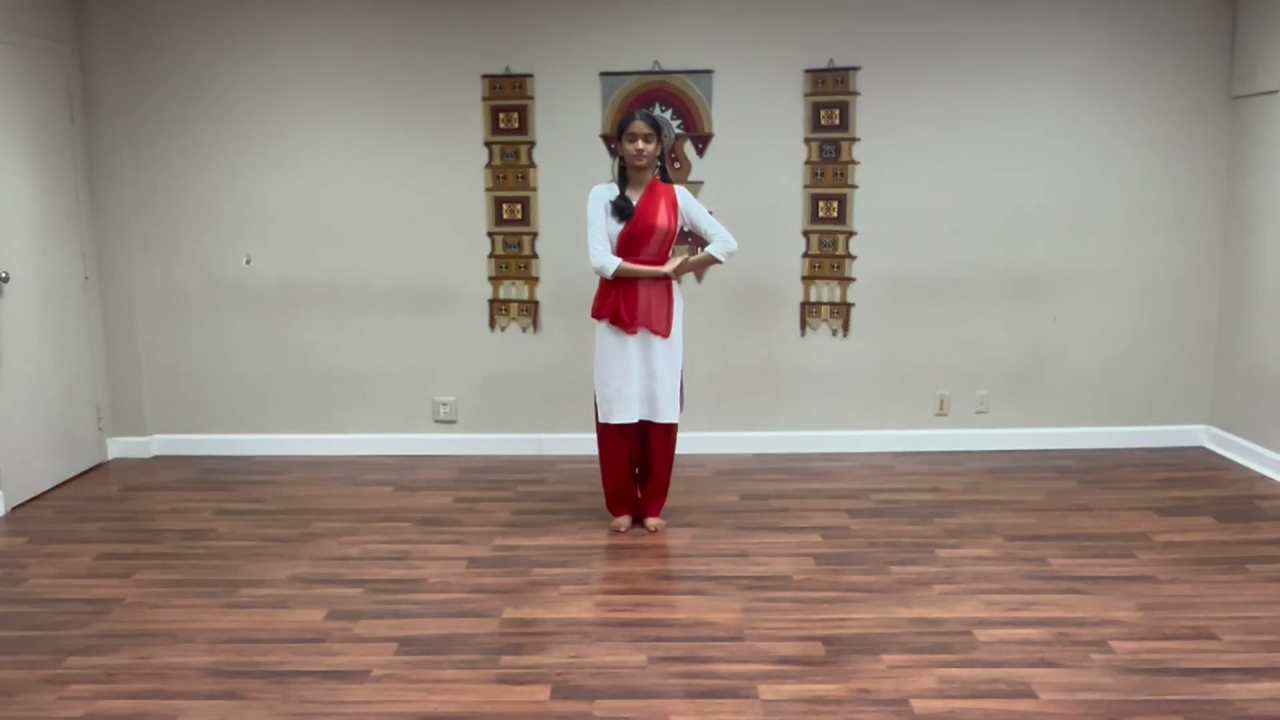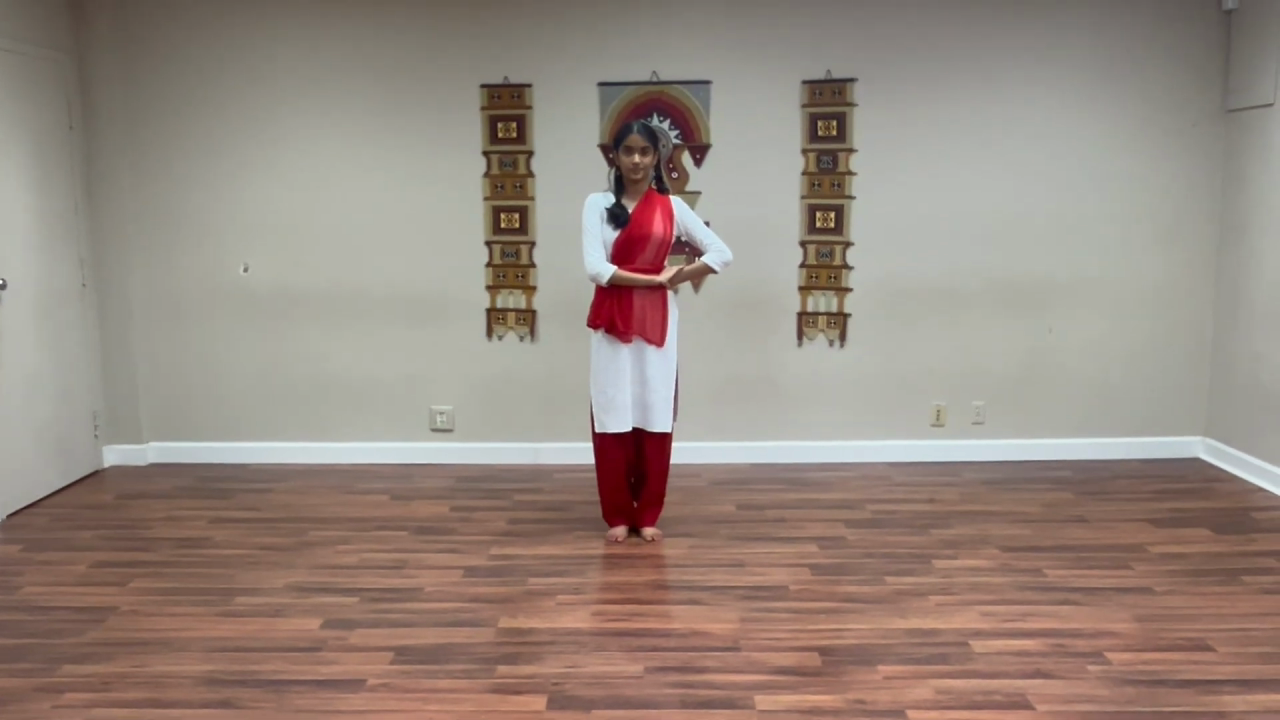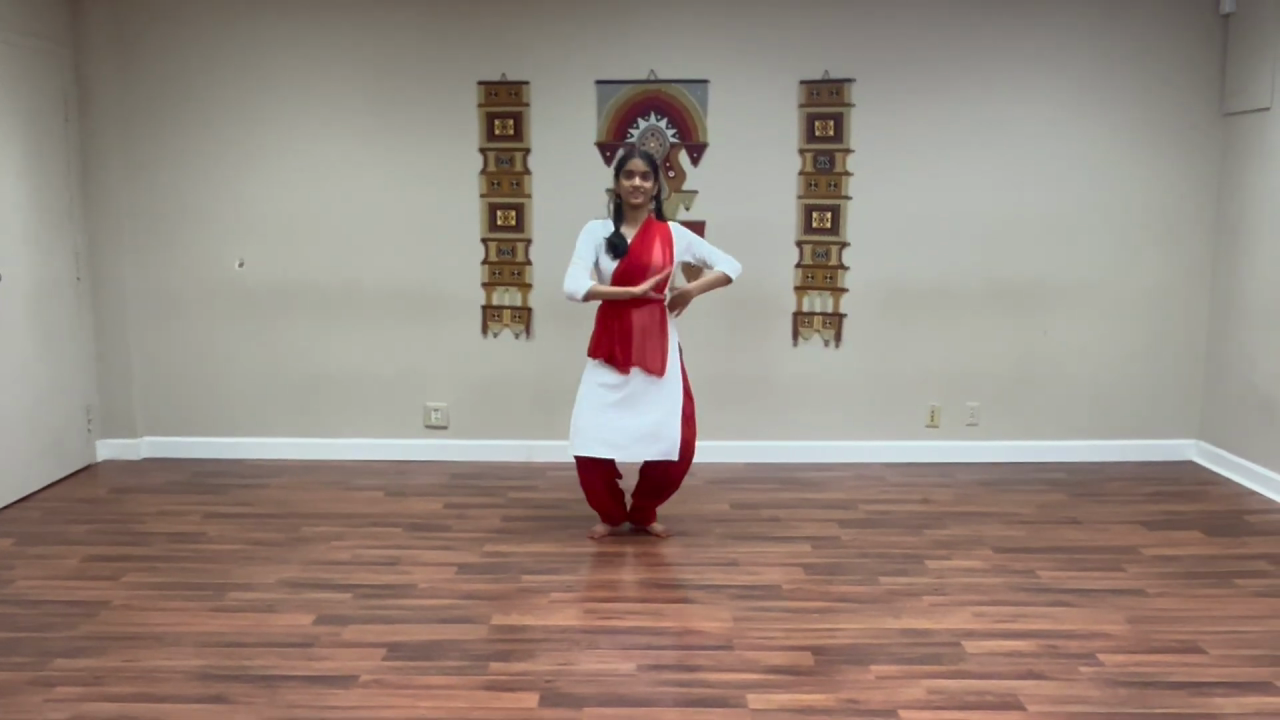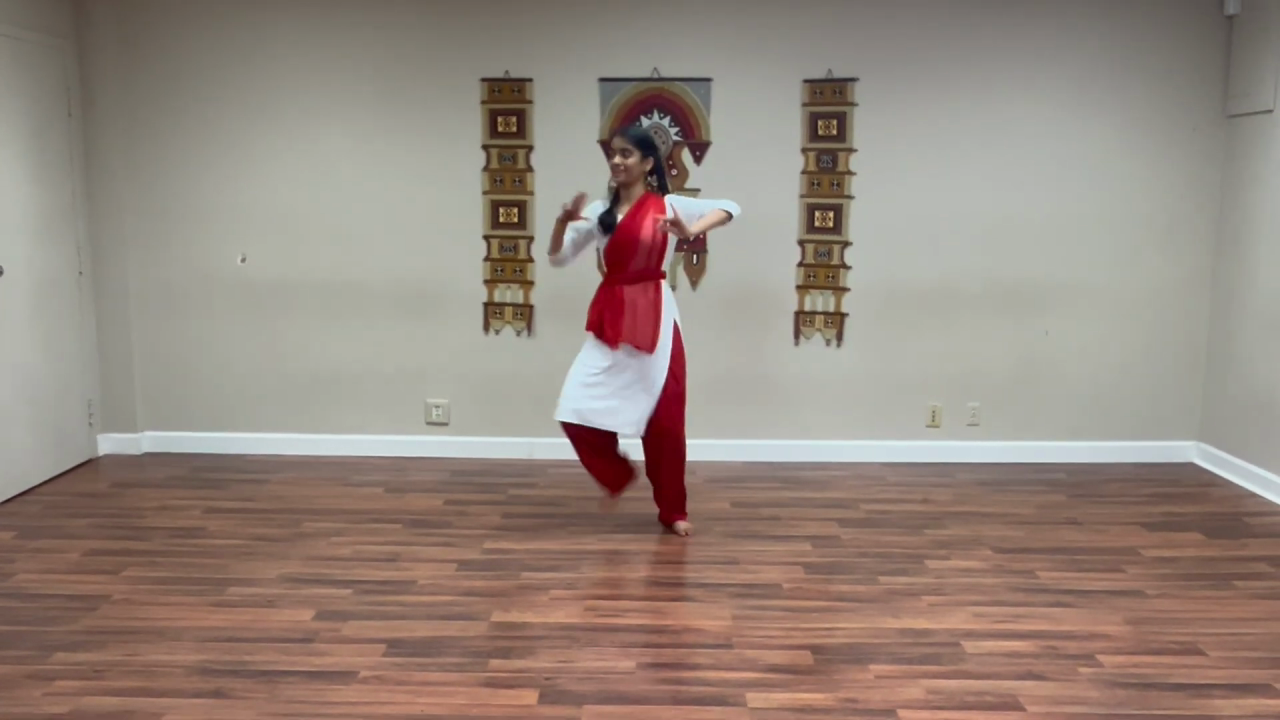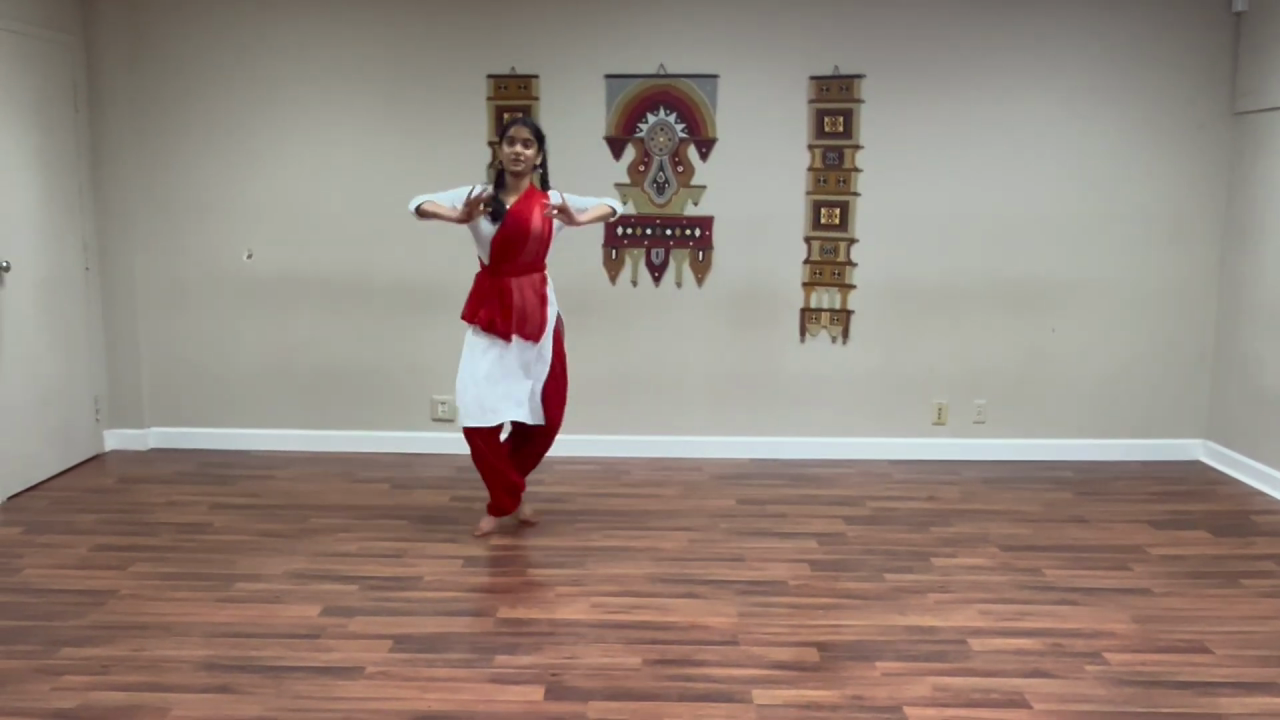
dt=1s
person 1, frame 1
left shoulder: (676, 196)
right shoulder: (602, 195)
left elbow: (726, 243)
right elbow: (600, 261)
left wrist: (681, 269)
right wrist: (659, 270)
left hip: (661, 311)
right hip: (616, 312)
left knee: (660, 408)
right knee: (616, 409)
left ankle: (651, 505)
right ankle: (621, 506)
person 1, frame 2
left shoulder: (672, 206)
right shoulder: (598, 204)
left elbow: (721, 253)
right elbow: (595, 268)
left wrist: (675, 279)
right wrist: (655, 278)
left hip: (656, 320)
right hip: (612, 320)
left knee: (655, 416)
right knee: (612, 417)
left ankle: (648, 515)
right ankle: (618, 515)
person 1, frame 3
left shoulder: (673, 233)
right shoulder: (596, 231)
left elbow: (731, 267)
right elbow: (573, 286)
left wrist: (690, 291)
right wrist: (633, 292)
left hip: (658, 347)
right hip: (610, 348)
left knee: (677, 446)
right knee: (589, 443)
left ankle: (644, 512)
right ankle: (611, 513)
person 1, frame 4
left shoulder: (669, 207)
right shoulder: (598, 211)
left elbow: (727, 208)
right elbow: (557, 258)
left wrist: (691, 231)
right wrist: (565, 222)
left hip: (655, 318)
right hip: (609, 319)
left knee: (664, 422)
right knee: (578, 411)
left ankle: (673, 511)
right ankle: (616, 475)
person 1, frame 5
left shoulder: (553, 201)
right shoulder: (478, 198)
left elbow: (614, 206)
right elbow: (419, 205)
left wrist: (578, 219)
right wrist: (456, 217)
left hip: (537, 311)
right hip: (490, 311)
left knee: (544, 414)
right knee: (478, 410)
left ankle: (507, 492)
right ankle: (505, 499)
